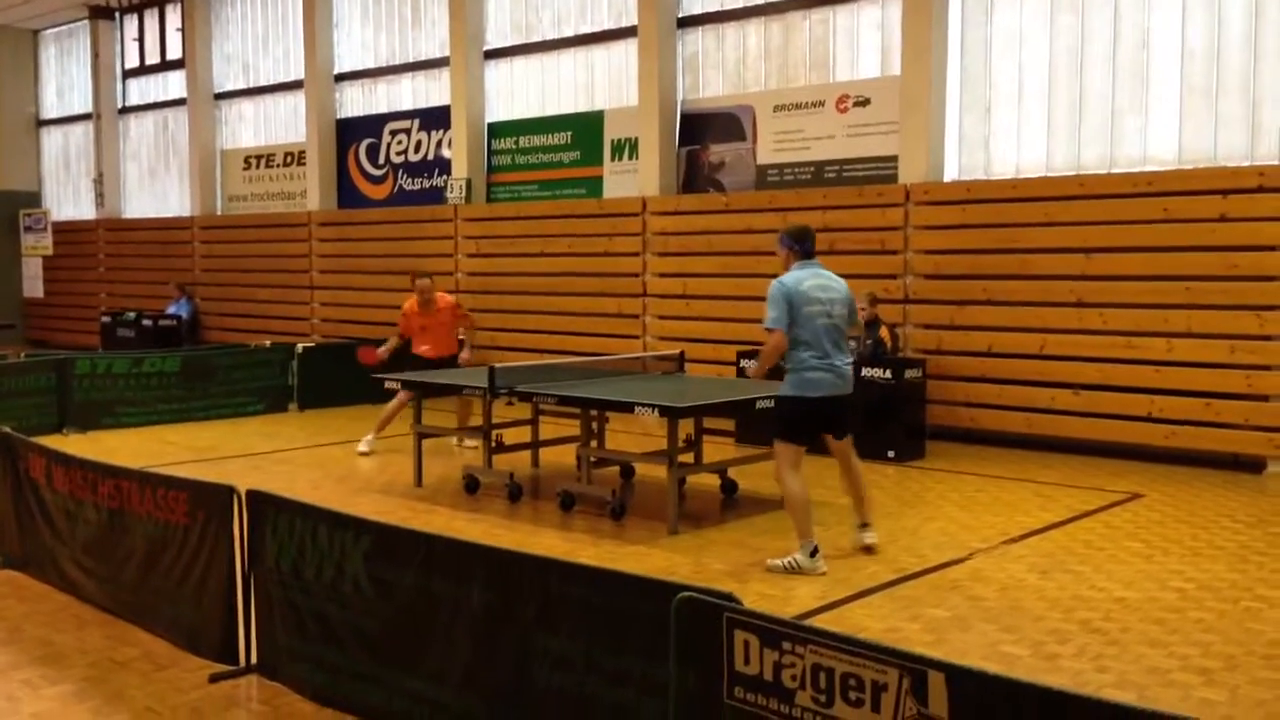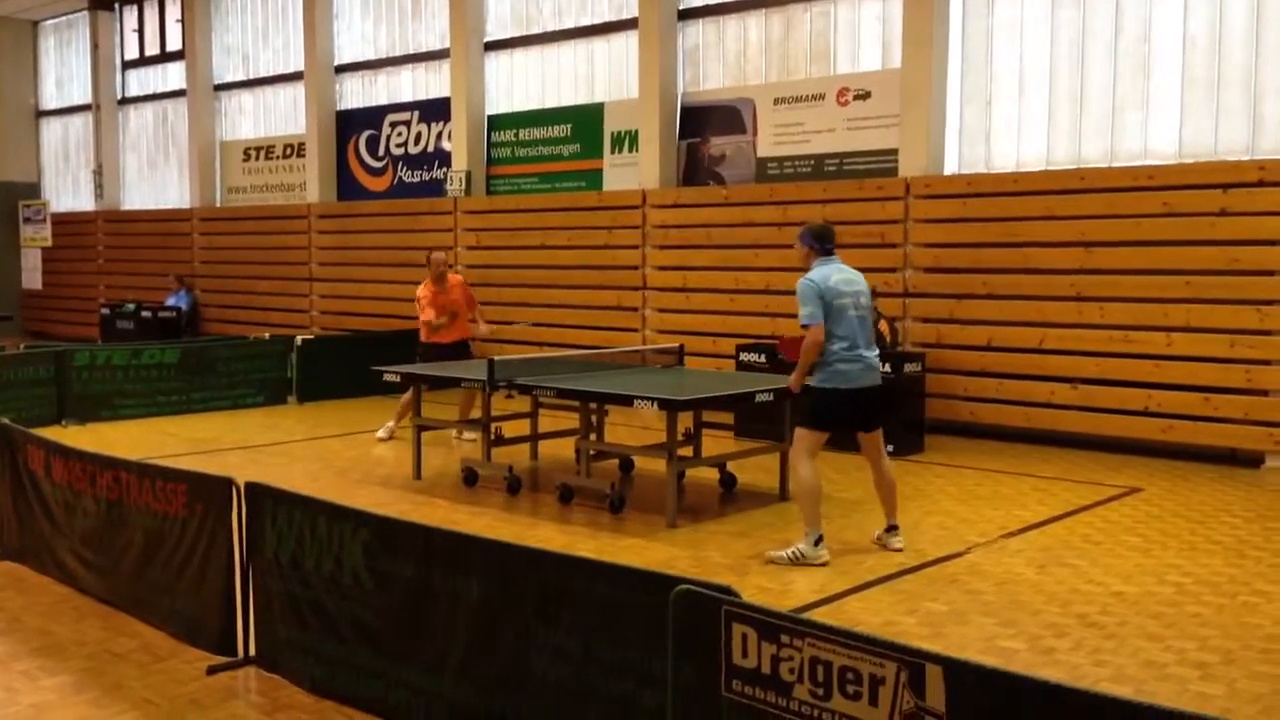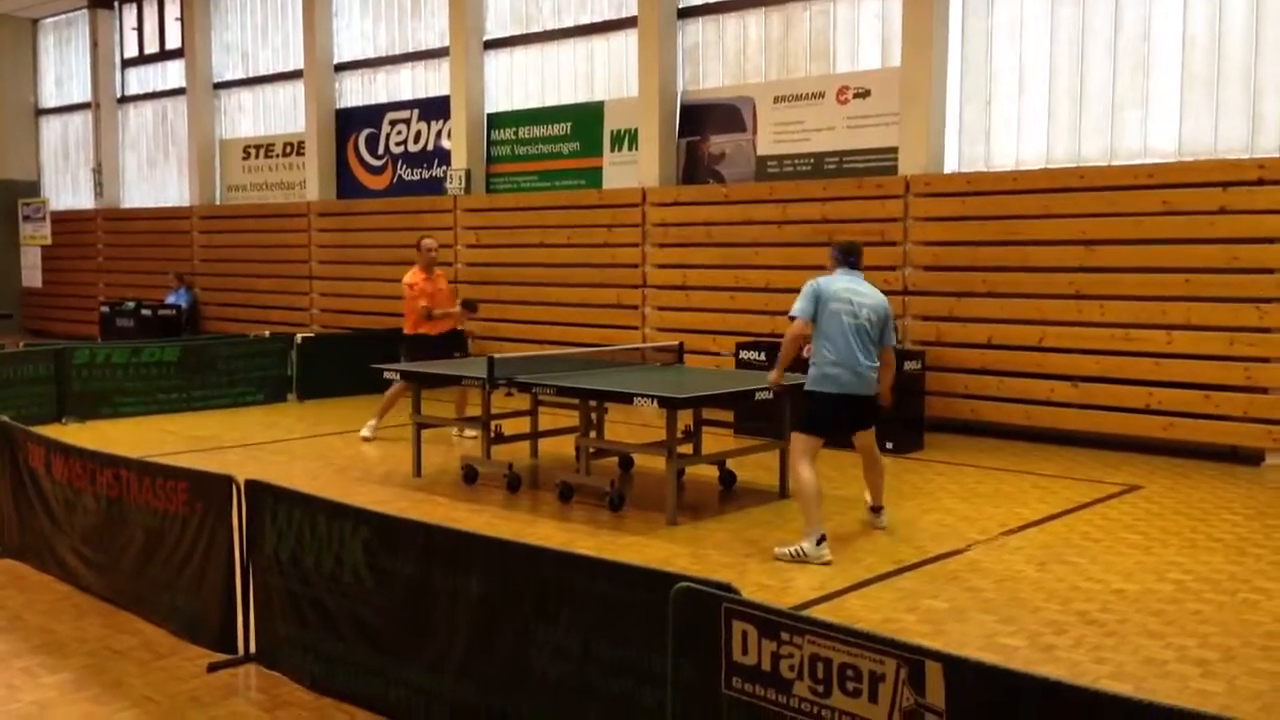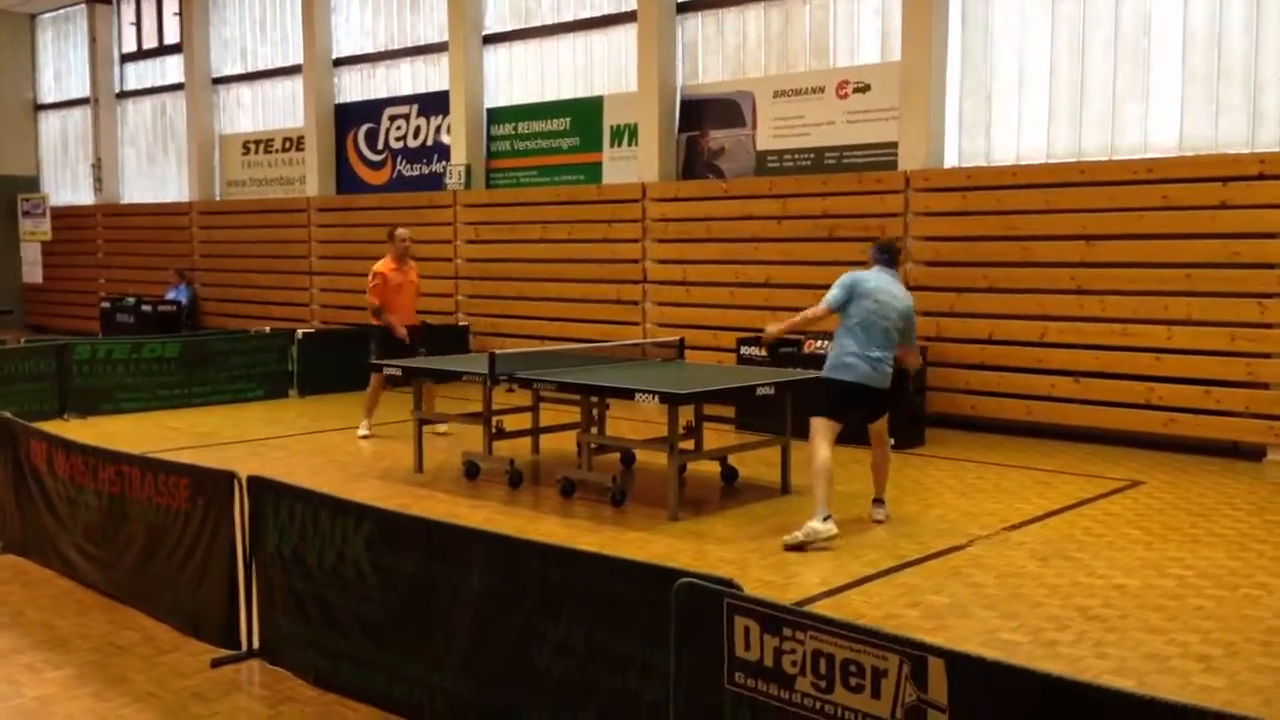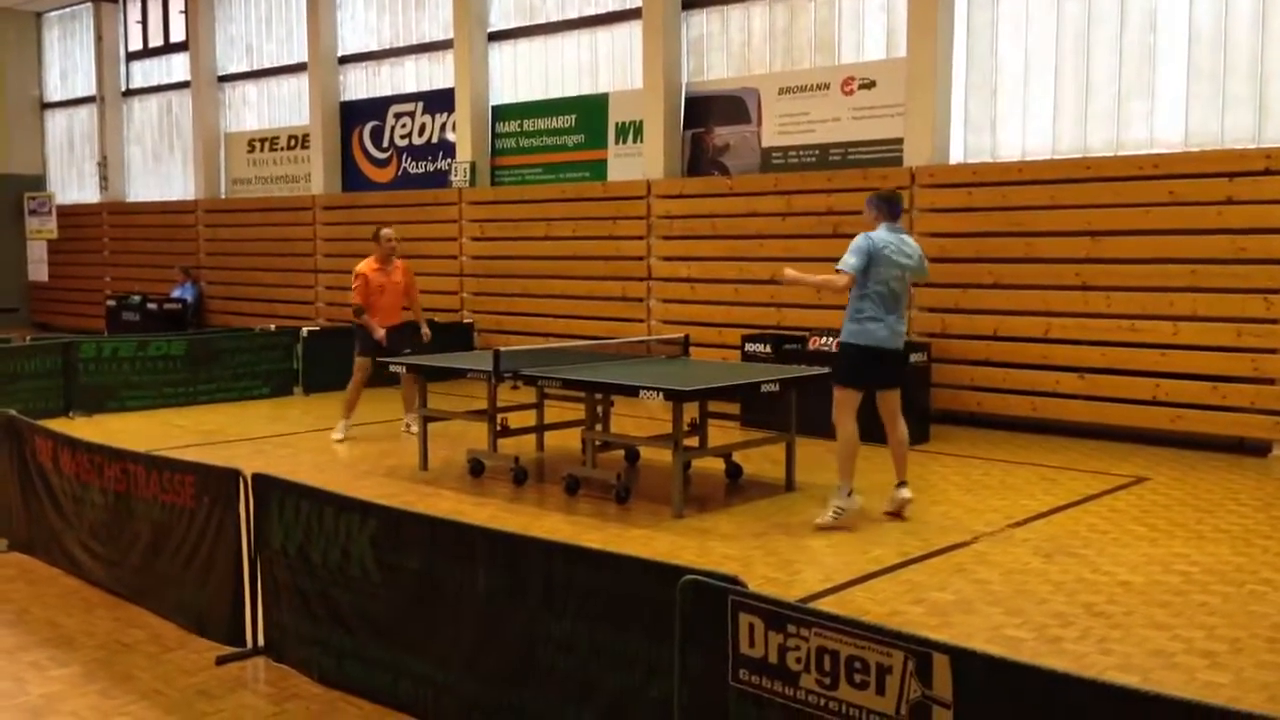
dt=0.3s
person 1, frame 1
left shoulder: (784, 285)
right shoulder: (840, 285)
left elbow: (778, 343)
left wrist: (759, 369)
left hip: (804, 388)
right hip: (840, 384)
left knee: (786, 468)
right knee: (846, 457)
left ankle: (809, 553)
right ankle: (864, 528)
person 1, frame 2
left shoulder: (811, 282)
right shoulder: (857, 278)
left elbow: (816, 338)
left wrist: (798, 374)
left hip: (832, 381)
right hip: (869, 379)
left knee: (801, 456)
right knee: (877, 456)
left ankle: (813, 543)
right ankle: (892, 531)
person 1, frame 3
left shoulder: (819, 286)
right shoulder: (879, 299)
left elbow: (796, 332)
right elbow: (888, 356)
left wrist: (779, 370)
right wrist: (885, 388)
left hip: (825, 384)
right hip: (864, 386)
left knee: (801, 458)
right knee: (869, 448)
left ankle: (815, 541)
right ankle: (877, 509)
person 1, frame 4
left shoulder: (855, 279)
right shoulder: (905, 300)
left elbow: (819, 313)
right elbow: (909, 354)
left wrist: (780, 328)
right wrist: (914, 364)
left hip: (841, 374)
right hip: (878, 379)
left knee: (820, 443)
right knee: (880, 438)
left ankle: (821, 520)
right ankle: (879, 504)
person 1, frame 5
left shoulder: (868, 241)
right shoulder: (912, 249)
left elbow: (842, 282)
right elbow: (920, 274)
left wrist: (799, 278)
left hip: (860, 339)
right hip: (893, 342)
left knee: (844, 417)
right knee: (893, 417)
left ankle: (845, 496)
right ankle: (901, 487)
person 2, frame 1
left shoulder: (450, 302)
right shoulder: (408, 309)
left elbow: (468, 324)
right elbow: (402, 335)
left wrist: (466, 349)
right wrist: (387, 348)
left hip: (449, 356)
right hip: (421, 358)
left knee: (465, 394)
right knee: (402, 399)
left ankle: (460, 436)
right ankle: (370, 438)
person 2, frame 2
left shoulder: (459, 282)
right shoulder: (423, 293)
left elbow: (472, 305)
right elbow: (431, 325)
left wrist: (480, 323)
right wrist: (446, 321)
left hip: (459, 343)
right hip: (433, 346)
left ankle: (460, 429)
right ankle: (392, 424)
person 2, frame 3
left shoulder: (441, 275)
right shoulder: (411, 281)
right elbow: (426, 313)
left wrist: (460, 317)
right wrist: (452, 312)
left hip: (444, 335)
right hip: (418, 338)
right knee: (402, 385)
left ankle: (460, 426)
right ankle: (373, 423)
person 2, frame 4
left shoulder: (412, 267)
right shoulder: (380, 270)
right elbow: (375, 308)
left wrist: (411, 325)
right wrist: (395, 327)
left hip: (410, 329)
right hip: (386, 331)
right knee: (378, 380)
right ankle: (366, 422)
person 2, frame 5
left shoulder: (402, 268)
right shoulder: (363, 271)
left elbow: (412, 298)
right elbow: (357, 308)
left wrist: (422, 324)
right wrist: (374, 329)
left hip: (395, 327)
right hip: (369, 330)
left knee: (408, 373)
right knee: (359, 377)
left ankle: (410, 419)
right ankle: (343, 424)
